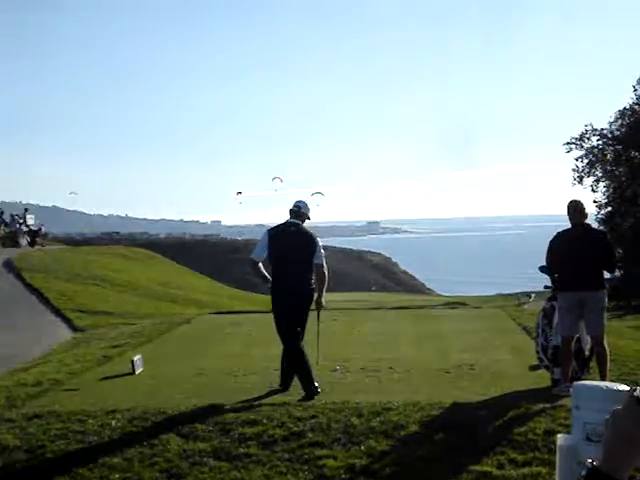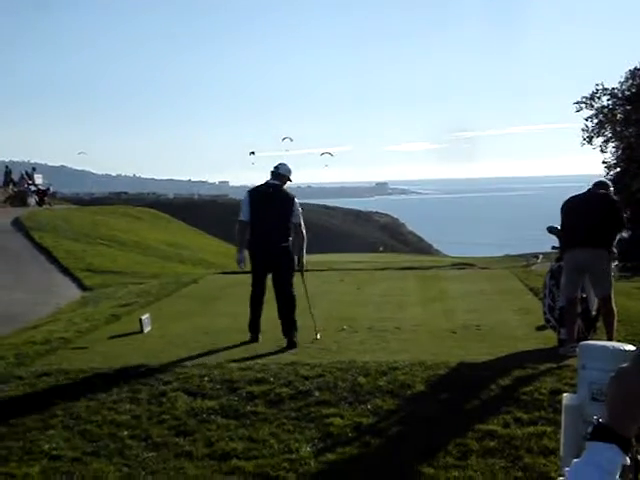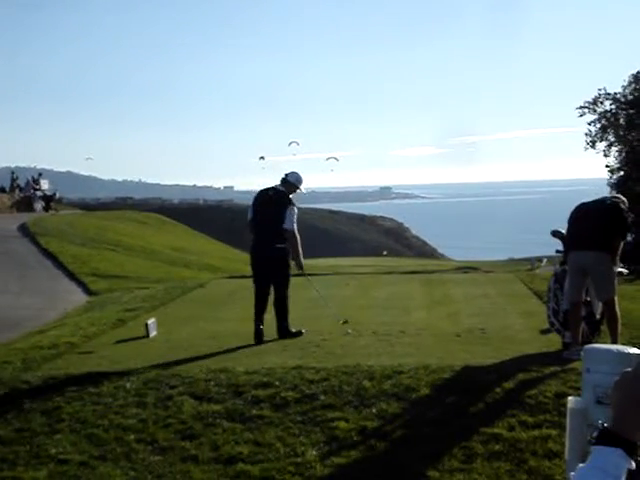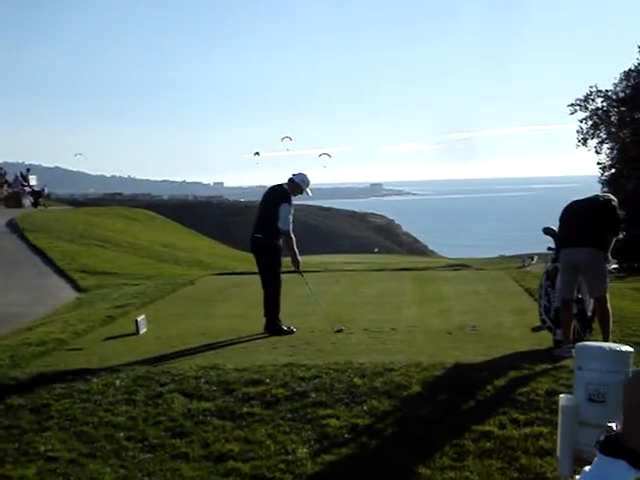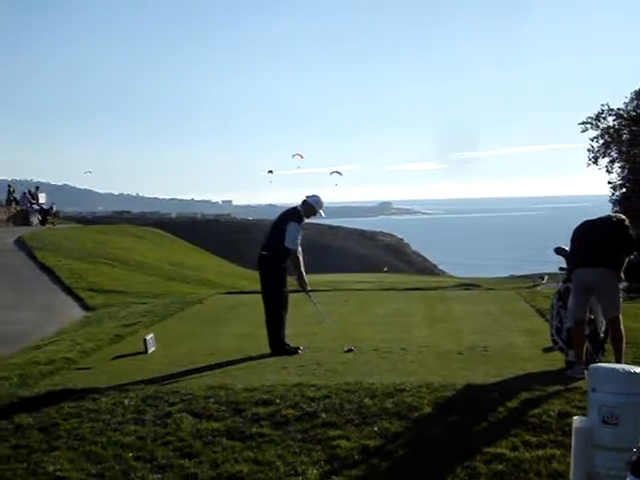
dt=0.7s
person 1, frame 1
left shoulder: (272, 234)
right shoulder: (312, 238)
left elbow: (255, 262)
right elbow: (321, 270)
left wrist: (268, 280)
right wrist: (320, 296)
left hip: (281, 293)
right hip: (304, 293)
left knee: (290, 339)
right knee: (295, 337)
left ankle: (310, 385)
right ankle: (285, 380)
person 1, frame 2
left shoulder: (252, 194)
right shoulder: (290, 198)
left elbow: (242, 225)
right elbow: (299, 230)
left wrist: (240, 252)
right wrist: (301, 255)
left hip: (257, 249)
right hip: (282, 250)
left knee: (257, 291)
right knee: (285, 293)
left ankle: (254, 332)
right ankle: (290, 334)
person 1, frame 3
left shoulder: (260, 195)
right shoulder: (288, 204)
left elbow: (251, 222)
right elbow: (291, 234)
right wrist: (298, 258)
left hip: (258, 249)
right hip: (278, 251)
left knee: (261, 291)
right knee: (281, 292)
left ankle: (258, 327)
right ankle: (283, 330)
person 1, frame 4
left shoulder: (274, 190)
right shoulder: (285, 201)
right elbow: (287, 233)
right wrist: (295, 256)
left hip: (260, 240)
right hip: (267, 243)
left knee: (270, 284)
right knee: (273, 285)
left ankle: (271, 322)
right ankle: (274, 325)
person 1, frame 5
left shoulder: (293, 215)
right shoulder: (295, 220)
left elbow: (296, 249)
right elbow: (293, 253)
left wrist: (301, 273)
right wrist: (301, 277)
left hip: (273, 262)
right hip: (271, 263)
left knee: (279, 304)
right knee: (276, 305)
left ankle: (279, 343)
right ankle: (278, 345)
person 2, frame 1
left shoulder: (559, 239)
right shoulder: (600, 237)
left elbow: (551, 267)
right elbow: (611, 266)
left hip: (567, 292)
right hip: (594, 291)
left knee: (566, 339)
right knee: (598, 339)
left ankle: (565, 383)
right ankle: (604, 383)
person 2, frame 2
left shoulder: (571, 202)
right shoulder: (610, 200)
right elbow: (616, 227)
right wrist: (610, 248)
left hip: (571, 252)
right hip: (597, 252)
left knee: (571, 299)
right knee: (605, 299)
left ankle: (571, 343)
right ankle: (611, 343)
person 2, frame 3
left shoulder: (580, 208)
right shoulder: (618, 207)
right elbow: (619, 236)
right wrist: (615, 259)
left hip: (574, 254)
right hip: (600, 255)
left knee: (575, 302)
right knee: (609, 302)
left ankle: (575, 347)
right ankle: (615, 346)
person 2, frame 4
left shoulder: (571, 207)
right shoulder: (608, 203)
left elbow: (561, 232)
right elbow: (614, 229)
right wrist: (606, 253)
left hip: (566, 252)
right hip: (592, 251)
left knee: (566, 300)
right knee: (601, 299)
left ankle: (567, 344)
right ankle: (607, 344)
person 2, frame 5
left shoulder: (582, 227)
right shoulder: (619, 222)
left elbow: (572, 254)
right elbow: (627, 249)
right wrist: (619, 272)
left hip: (579, 273)
right hip: (605, 272)
left knee: (578, 322)
right knee: (614, 322)
left ankle: (579, 367)
